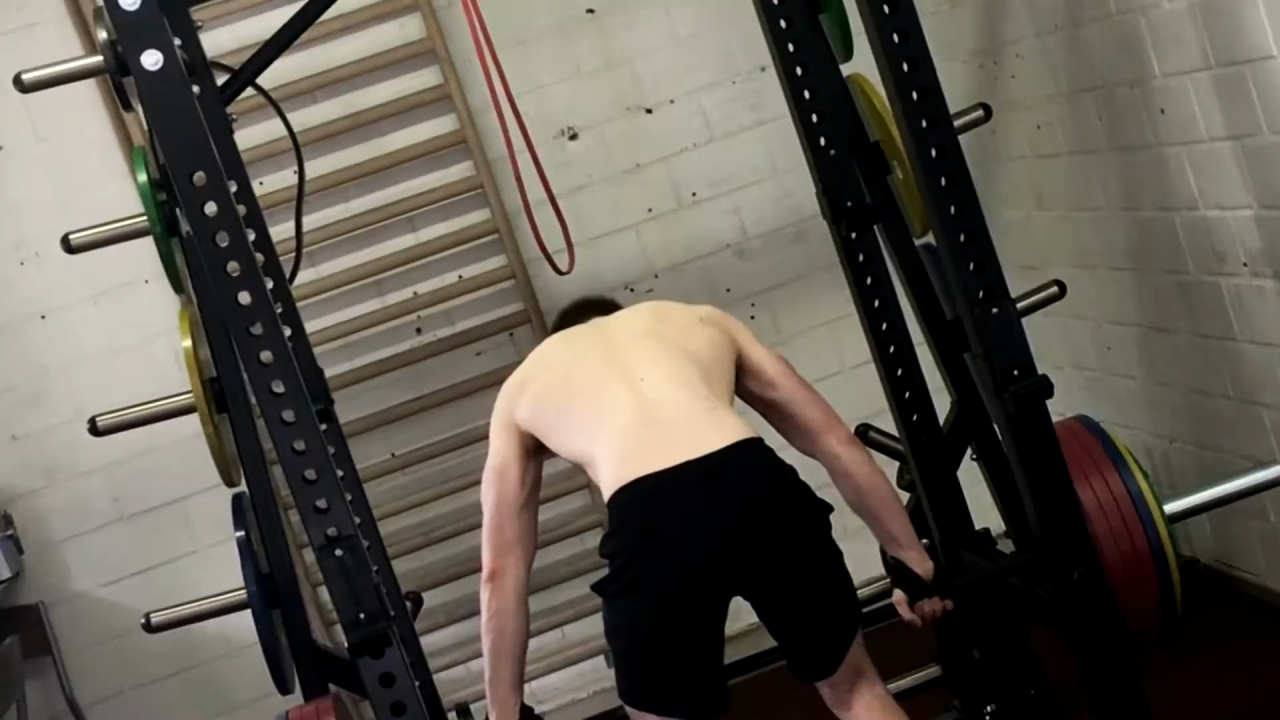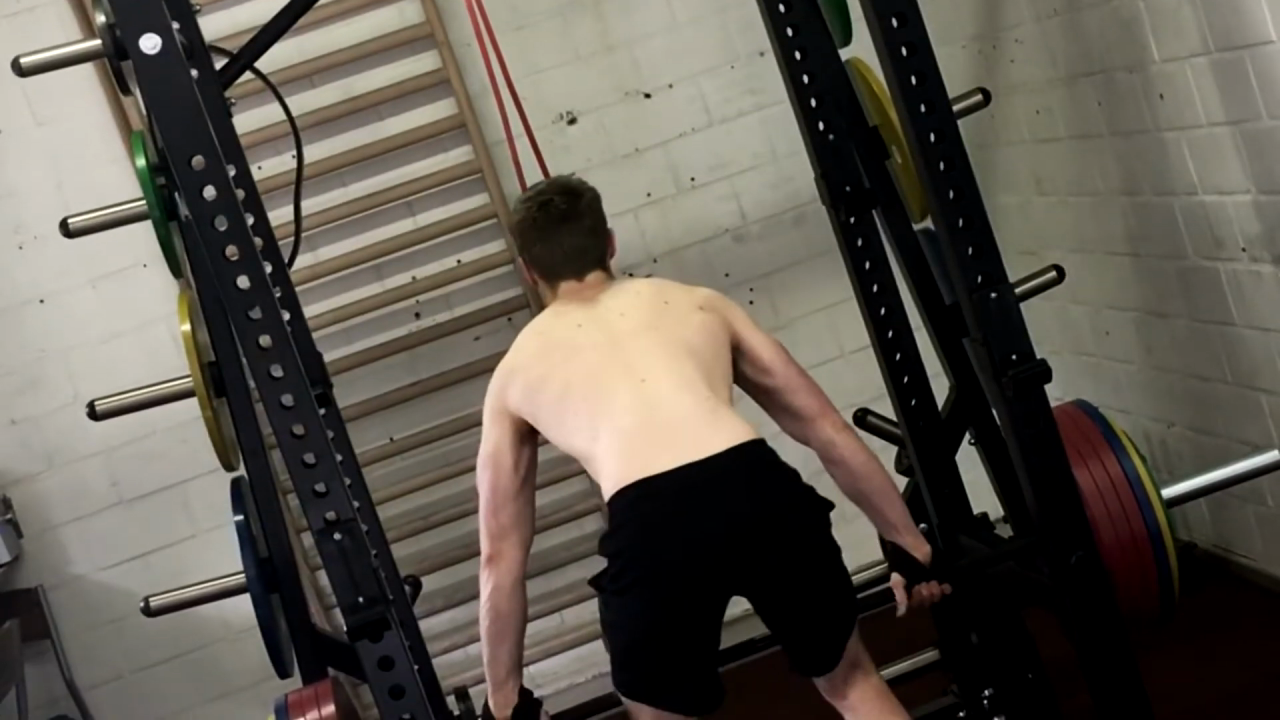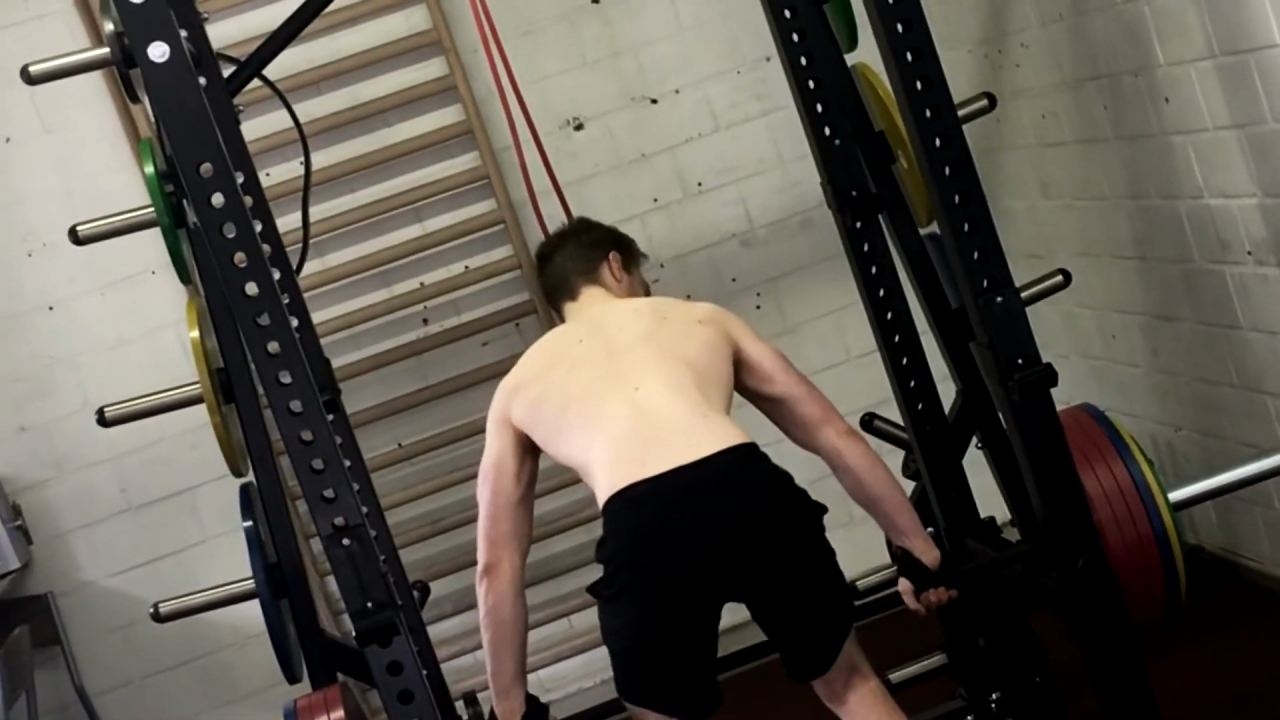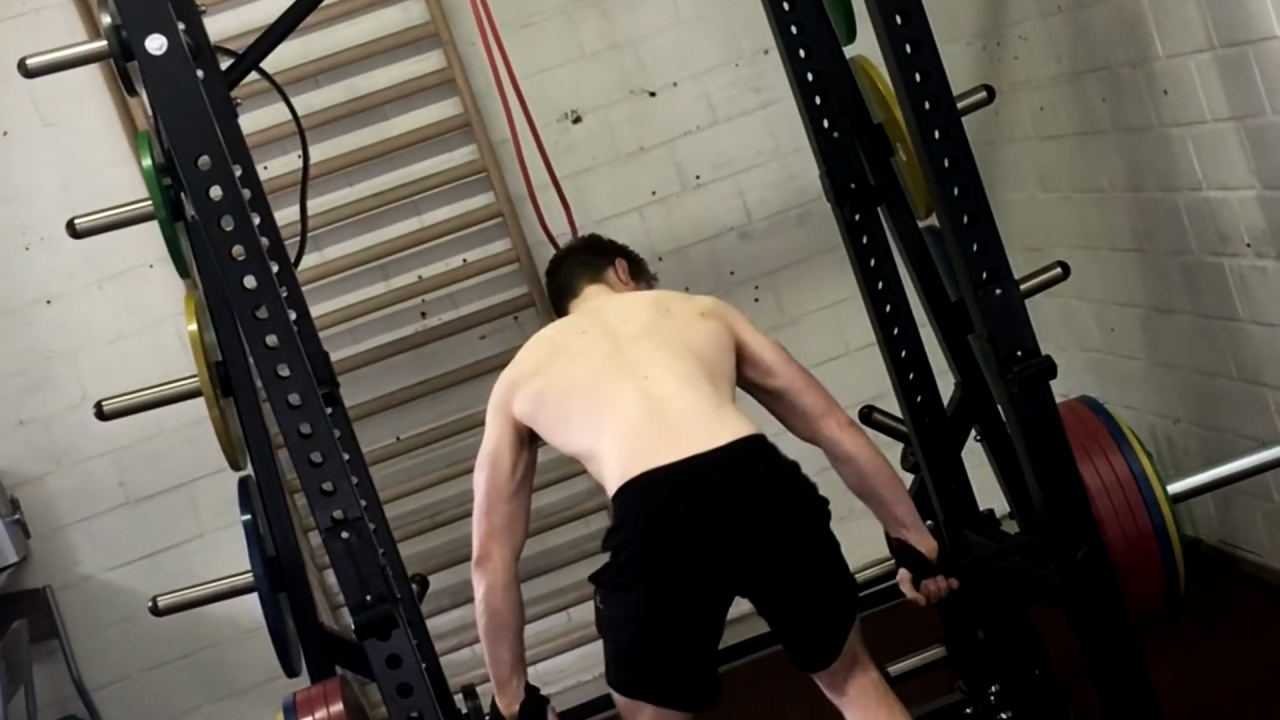
dt=0.7s
person 1, frame 1
left shoulder: (524, 384)
right shoulder: (701, 320)
left elbow: (502, 571)
right elbow: (835, 442)
right wrist: (913, 561)
left hip: (653, 530)
right hip: (762, 494)
person 1, frame 2
left shoulder: (516, 372)
right shoulder: (698, 303)
left elbow: (502, 554)
right elbow: (827, 430)
right wrist: (912, 545)
left hip: (651, 532)
right hip: (764, 492)
person 1, frame 3
left shoulder: (520, 383)
right shoulder: (701, 317)
left elbow: (498, 566)
right elbow: (834, 436)
right wrist: (920, 550)
left hip: (646, 539)
right hip: (755, 499)
person 1, frame 4
left shoulder: (521, 380)
right shoulder: (701, 310)
left elbow: (493, 553)
right elbow: (836, 433)
right wrist: (919, 545)
left hip: (656, 525)
right hip: (766, 488)
right knee: (849, 676)
